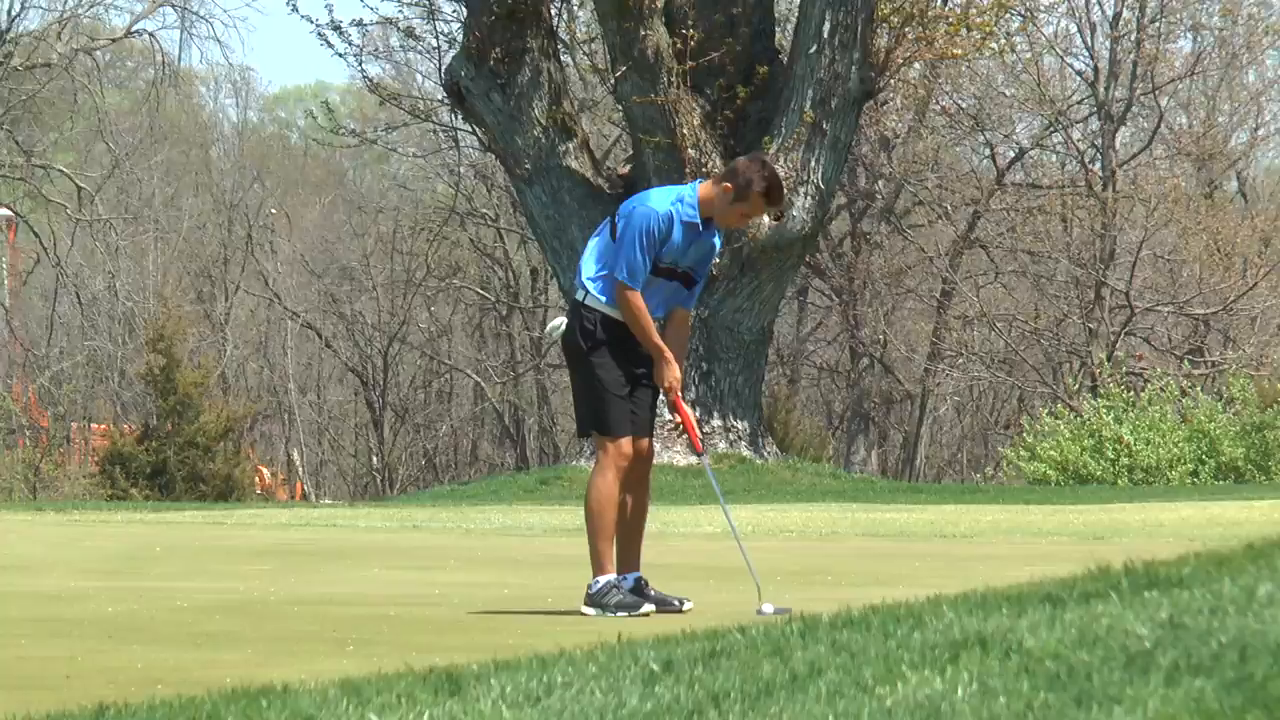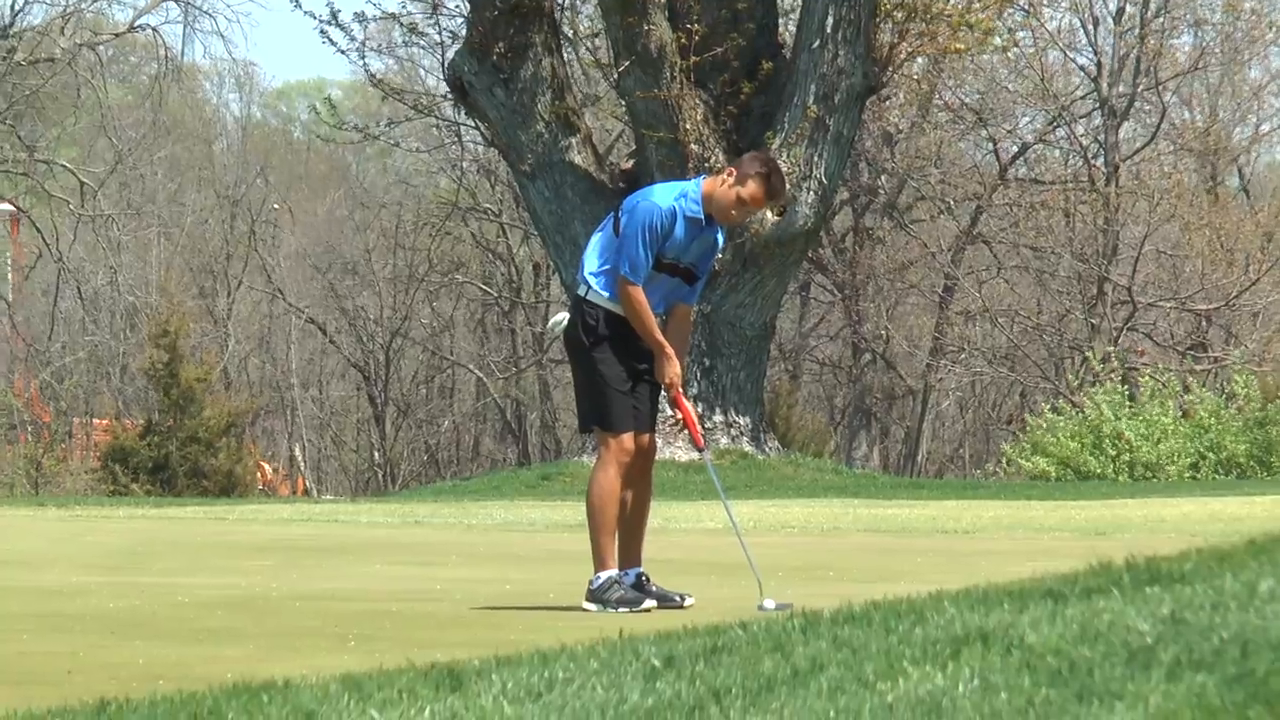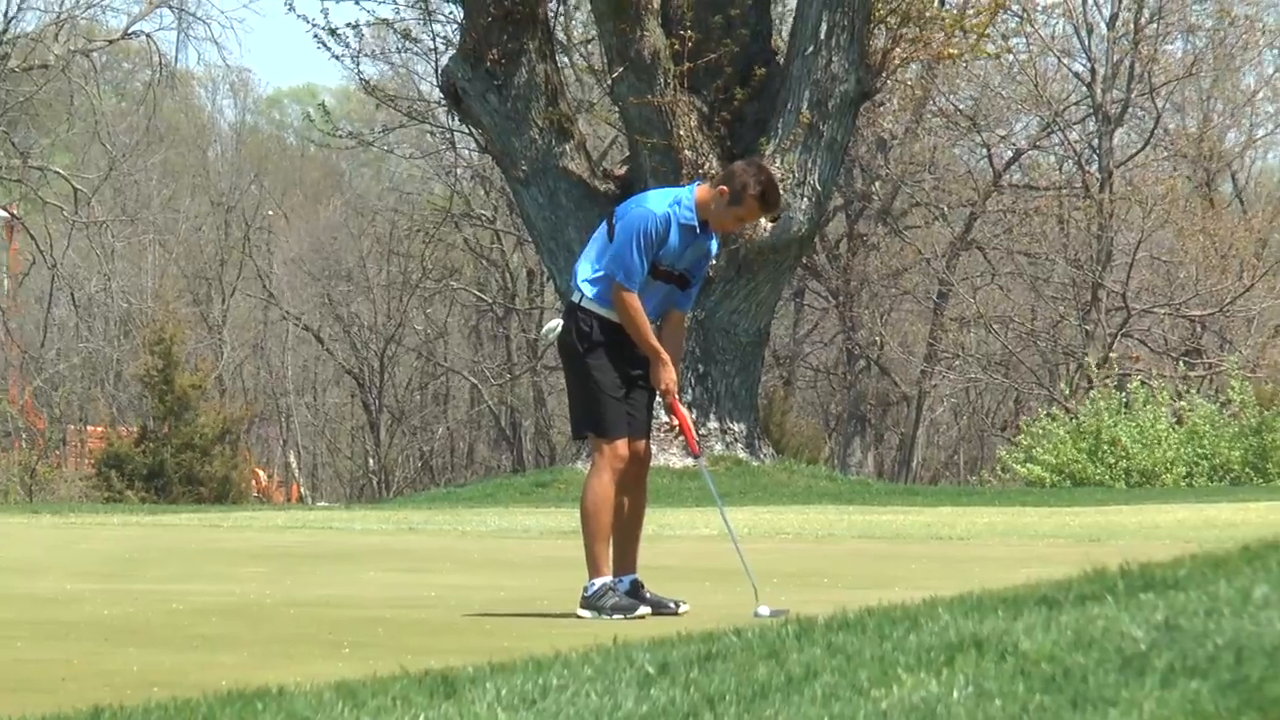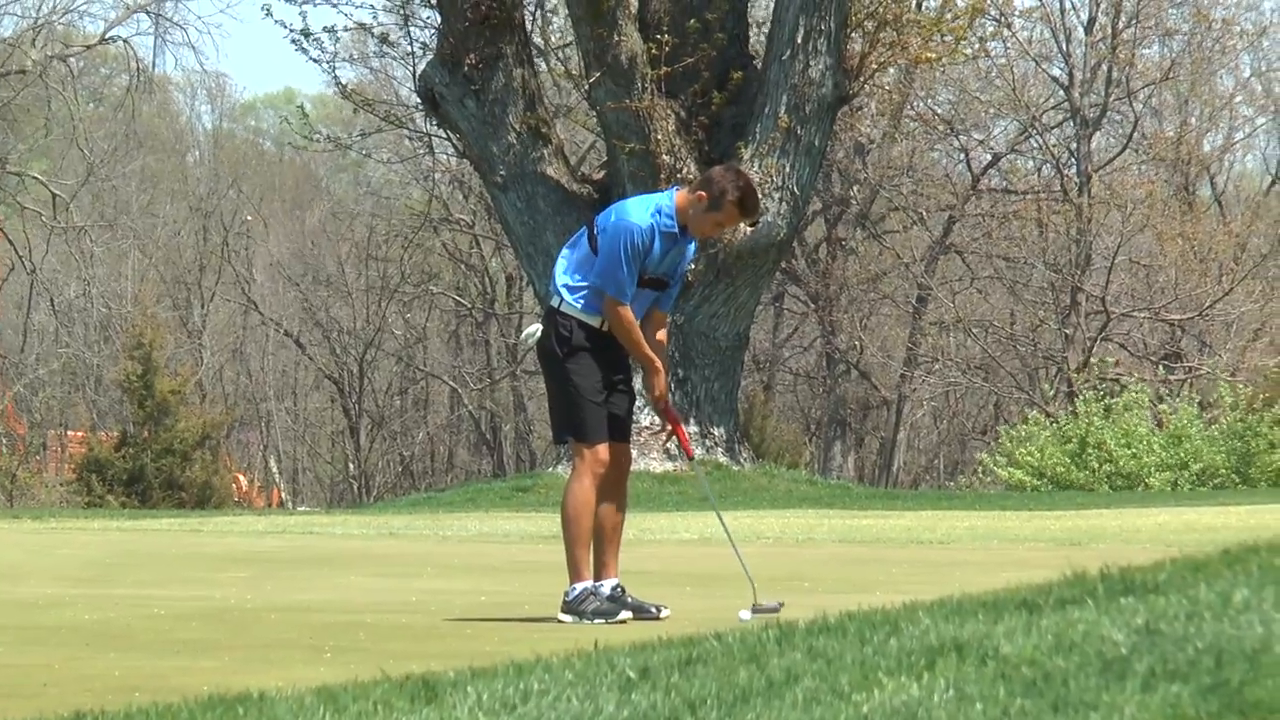
dt=0.4s
person 1, frame 1
left shoulder: (709, 239)
right shoulder: (653, 211)
left elbow: (679, 313)
right elbow: (626, 290)
left wrist: (675, 382)
right wrist: (664, 358)
left hip: (638, 337)
right hip: (597, 328)
left knee: (641, 457)
right knee: (615, 453)
left ankle: (630, 580)
right ankle: (601, 586)
person 1, frame 2
left shoulder: (713, 236)
right shoulder: (656, 206)
left elbow: (681, 309)
right elbow: (627, 285)
left wrist: (674, 375)
right wrist: (664, 354)
left hip: (639, 332)
right hip: (599, 324)
left knee: (643, 453)
right knee: (617, 448)
left ankle: (631, 576)
right ankle: (603, 581)
person 1, frame 3
left shoulder: (707, 242)
right shoulder: (651, 212)
left elbow: (675, 315)
right elbow: (622, 292)
left wrist: (670, 384)
right wrist: (659, 360)
left hip: (634, 337)
right hip: (594, 328)
left knee: (637, 460)
right knee: (612, 455)
left ankle: (626, 582)
right ankle: (597, 587)
person 1, frame 4
left shoulder: (686, 243)
right shoulder: (633, 222)
left elbow: (656, 316)
right elbow: (616, 305)
left wrist: (660, 386)
right wrist: (653, 368)
left hip: (613, 341)
right hip: (573, 334)
left knee: (618, 464)
right knee: (593, 459)
left ankle: (607, 586)
right ankle: (579, 593)
